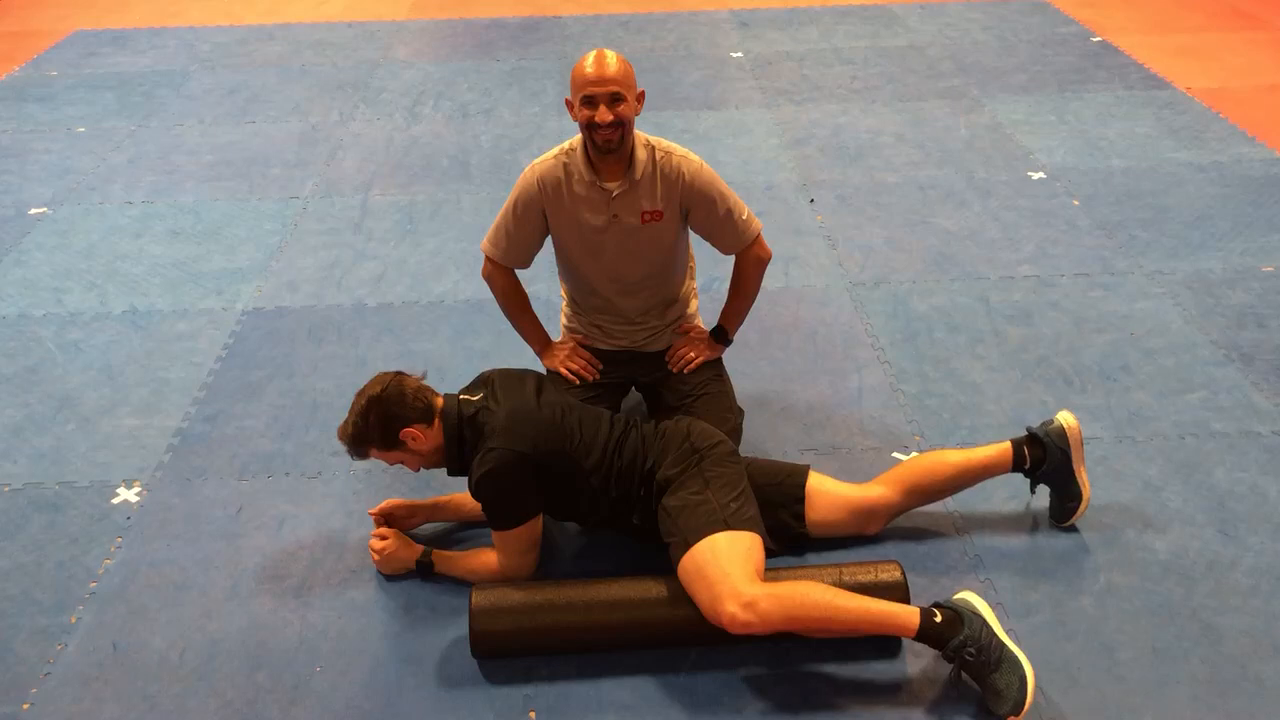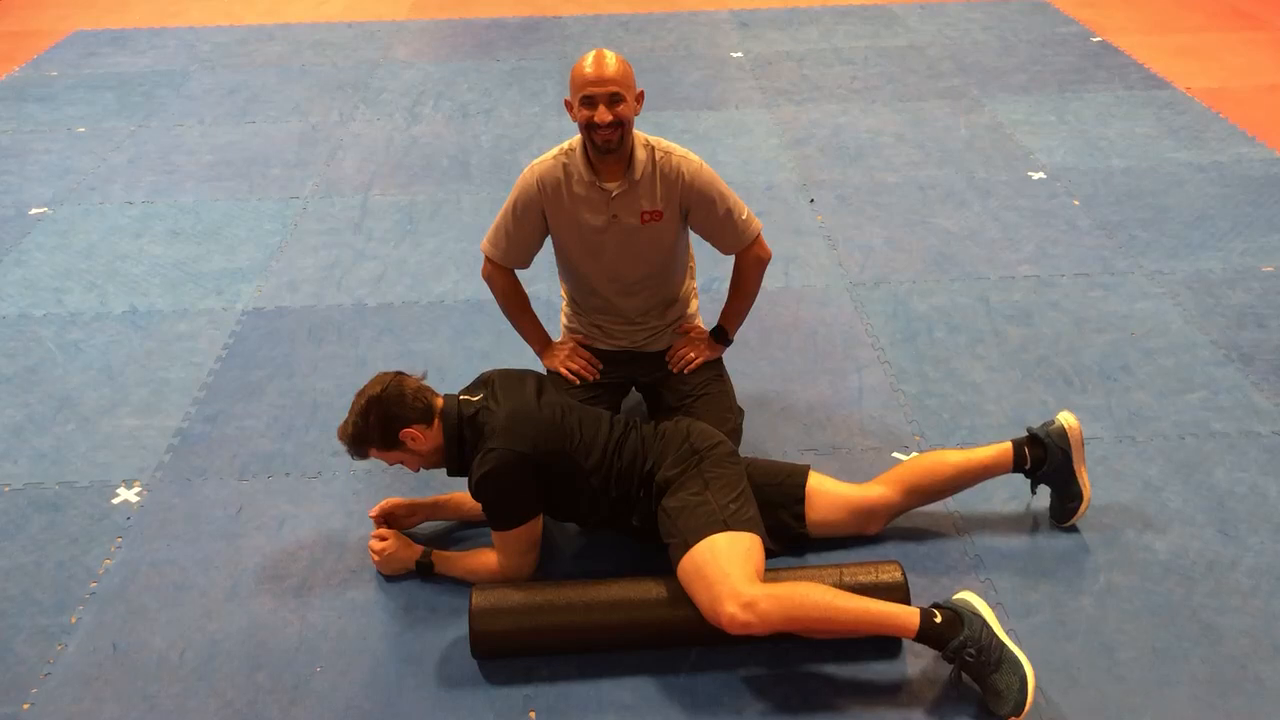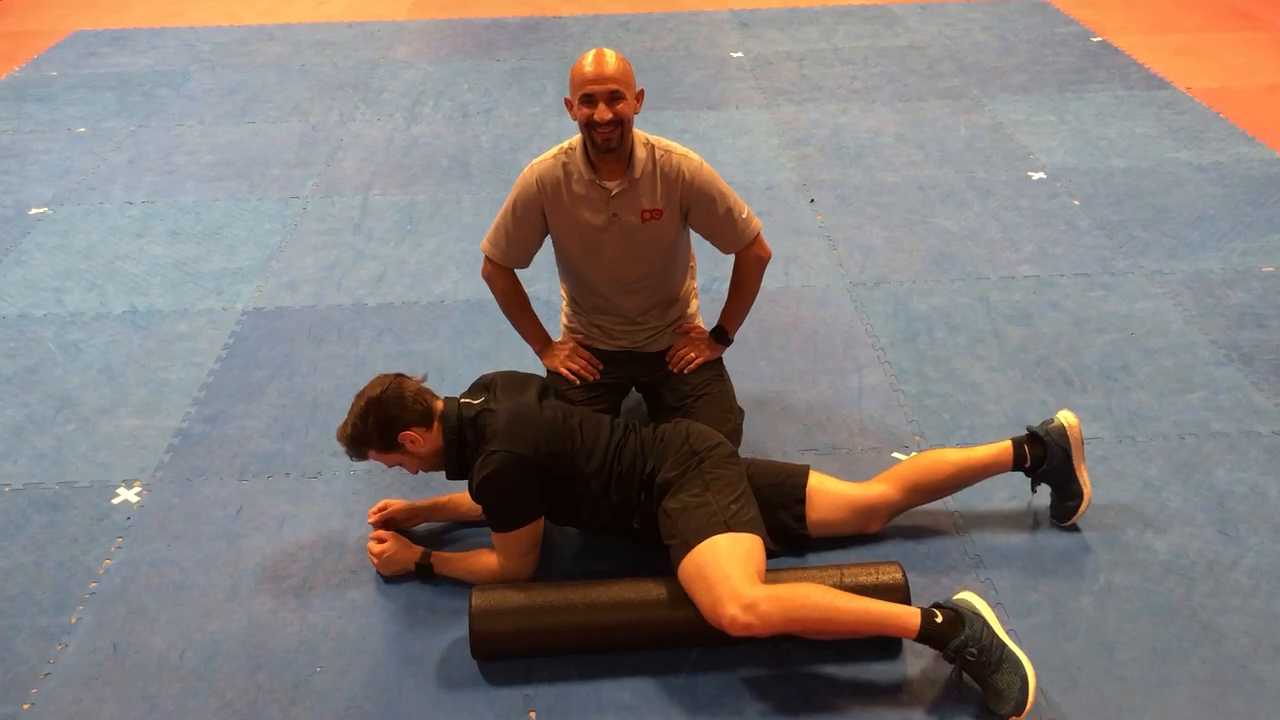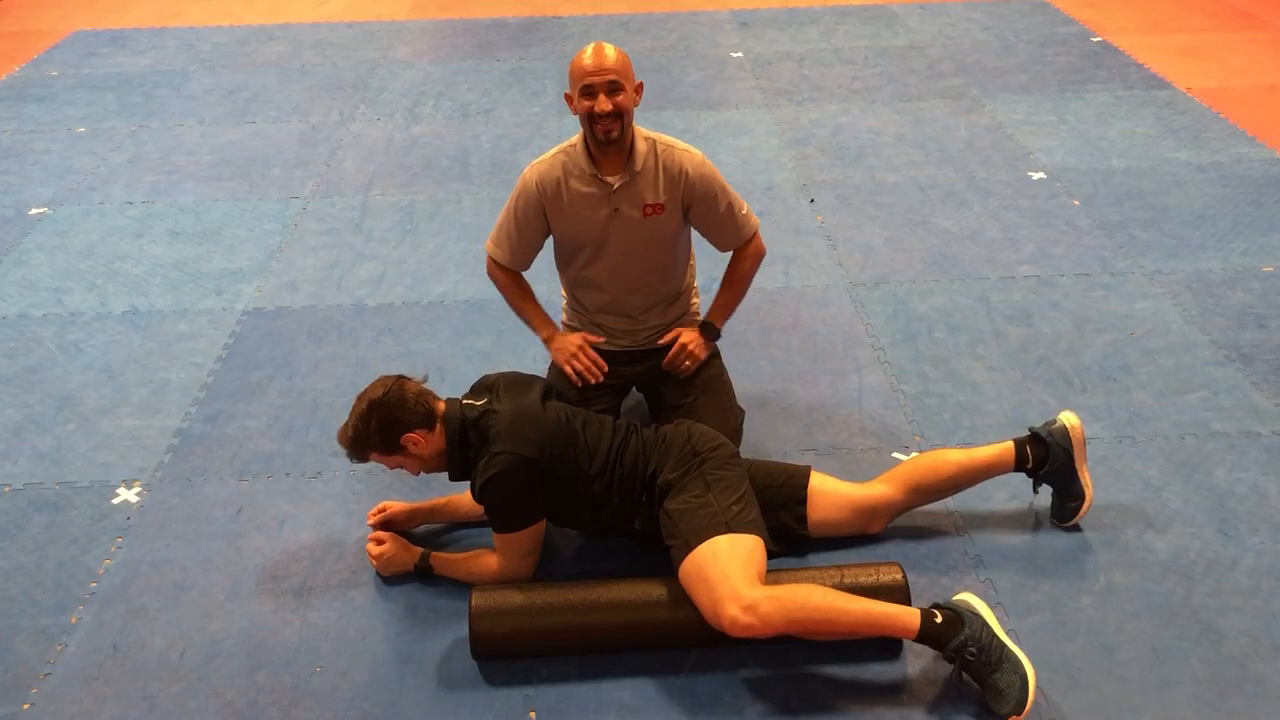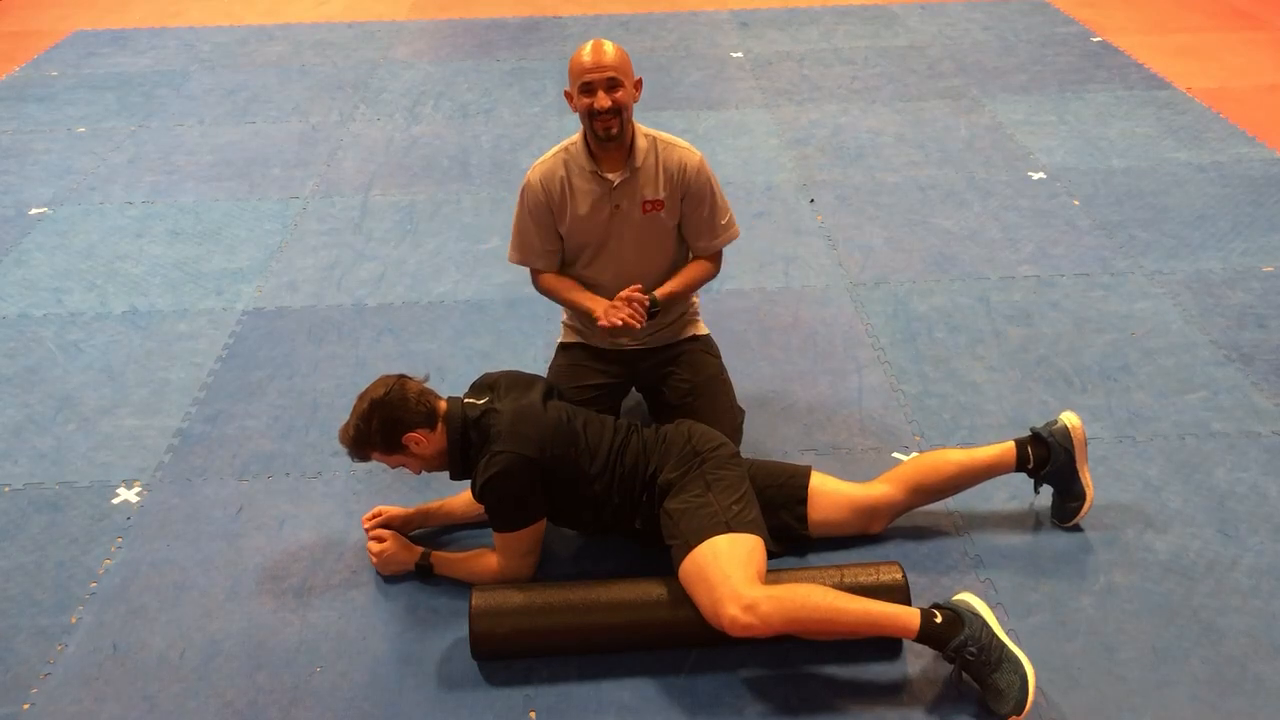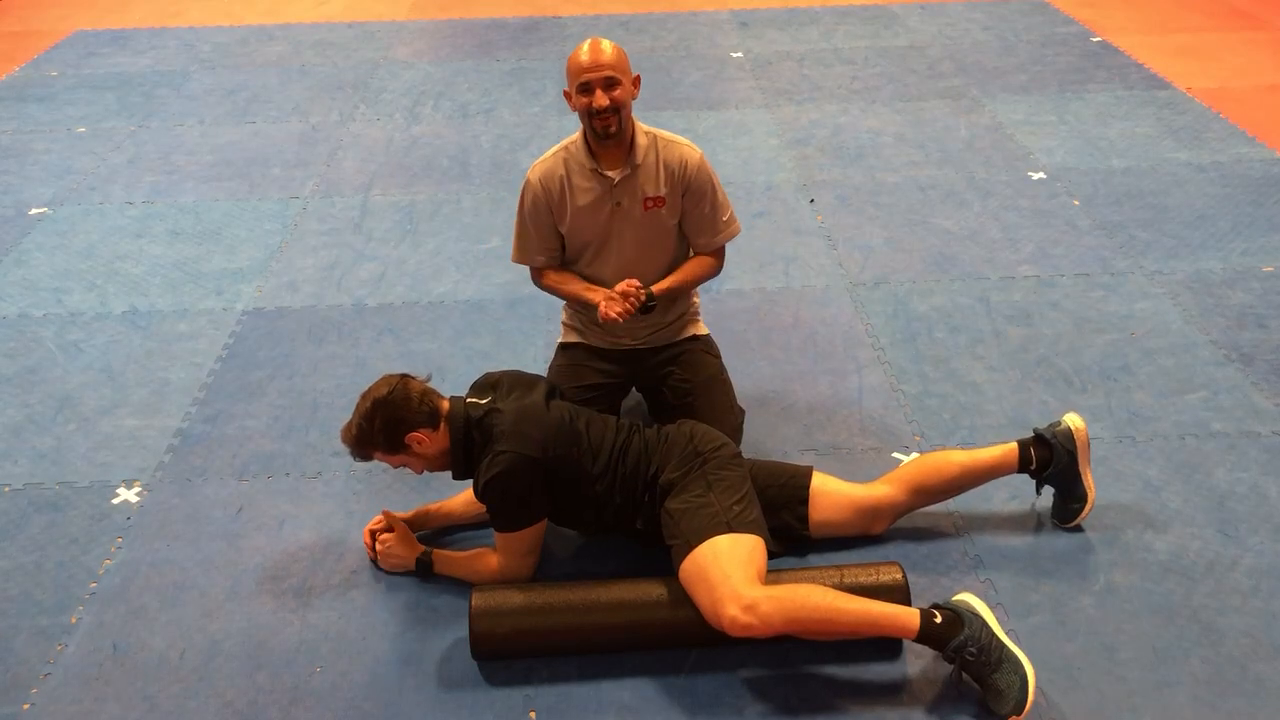
dt=0.3s
person 1, frame 1
left shoulder: (495, 453)
right shoulder: (482, 391)
left elbow: (515, 563)
left wrist: (417, 559)
right wrist: (421, 511)
left hip: (682, 475)
right hip: (689, 454)
left knee: (739, 607)
right knee: (872, 505)
left ankle: (941, 624)
right ankle: (1035, 448)
person 1, frame 2
left shoulder: (496, 453)
right shoulder: (483, 392)
left elbow: (515, 563)
left wrist: (418, 559)
right wrist: (419, 509)
left hip: (682, 473)
right hip: (689, 456)
left knee: (739, 609)
right knee: (873, 506)
left ankle: (941, 625)
right ankle: (1036, 450)
person 1, frame 3
left shoulder: (498, 454)
right shoulder: (482, 394)
left elbow: (515, 564)
left wrist: (416, 559)
right wrist: (420, 510)
left hip: (683, 476)
right hip: (689, 456)
left knee: (741, 609)
right knee: (875, 503)
left ankle: (943, 624)
right ankle: (1037, 448)
person 1, frame 4
left shoulder: (502, 458)
right shoulder: (484, 395)
left elbow: (515, 565)
left wrist: (417, 562)
right wrist: (416, 513)
left hip: (685, 477)
right hip: (689, 460)
left knee: (741, 612)
right knee: (875, 504)
left ankle: (943, 625)
right ankle: (1038, 448)
person 1, frame 5
left shoulder: (503, 457)
right shoulder: (485, 394)
left elbow: (514, 564)
left wrist: (416, 561)
right wrist: (414, 516)
left hip: (685, 477)
right hip: (691, 457)
left knee: (741, 611)
right knee: (877, 504)
left ankle: (942, 625)
right ankle: (1039, 449)
person 1, frame 6
left shoulder: (507, 455)
right shoulder: (487, 392)
left elbow: (515, 564)
left wrist: (418, 558)
right wrist: (418, 517)
left hip: (687, 477)
right hip: (691, 459)
left knee: (740, 610)
right knee: (878, 505)
left ankle: (943, 625)
right ankle: (1042, 448)
person 2, frame 1
left shoulder: (681, 171)
right shoulder: (544, 179)
left elbow: (755, 252)
right elbow: (496, 267)
left wrist: (721, 336)
right wrist: (543, 347)
left hip: (674, 340)
right hip: (587, 344)
left ankle: (656, 396)
right ankle: (620, 394)
person 2, frame 2
left shoulder: (681, 171)
right shoulder: (544, 179)
left elbow: (755, 253)
right elbow: (496, 269)
left wrist: (721, 337)
right wrist: (544, 347)
left hip: (673, 339)
right hip: (588, 344)
left ankle: (655, 396)
right ankle: (624, 395)
person 2, frame 3
left shoulder: (682, 170)
right shoulder: (543, 178)
left elbow: (755, 251)
right elbow: (496, 267)
left wrist: (721, 336)
right wrist: (544, 346)
left hip: (674, 339)
right hip: (587, 344)
left ankle: (658, 397)
right ankle: (619, 394)
person 2, frame 4
left shoulder: (684, 166)
right shoulder: (543, 179)
left elbow: (749, 249)
right elbow: (501, 267)
left wrist: (709, 328)
right wrist: (552, 336)
left hip: (674, 336)
right hip: (590, 340)
left ankle: (656, 395)
person 2, frame 5
left shoulder: (683, 163)
right shoulder: (545, 178)
left elbow: (709, 259)
right elbow: (543, 273)
left wrist: (651, 301)
right wrist: (599, 306)
left hip: (674, 334)
right hip: (589, 339)
left ankle: (654, 393)
right ankle: (623, 393)
person 2, frame 6
left shoulder: (684, 161)
right shoulder: (546, 177)
left elbow: (711, 257)
right elbow: (543, 269)
left wrist: (649, 296)
right wrist: (599, 297)
left hip: (675, 334)
right hip: (589, 338)
left ankle: (652, 391)
right ankle: (617, 393)
